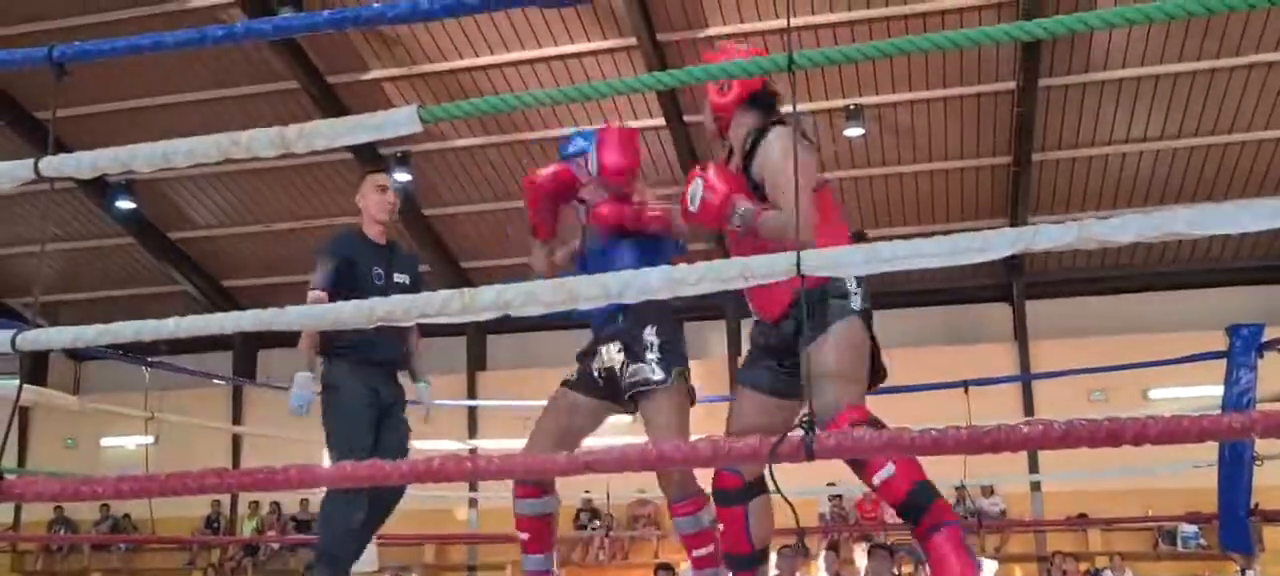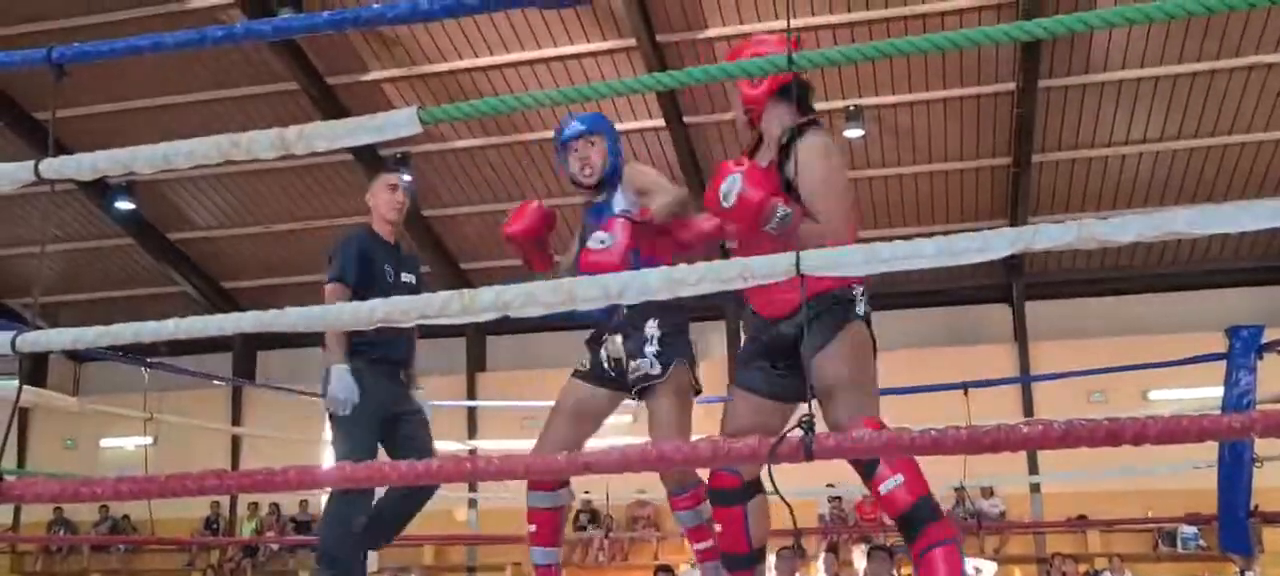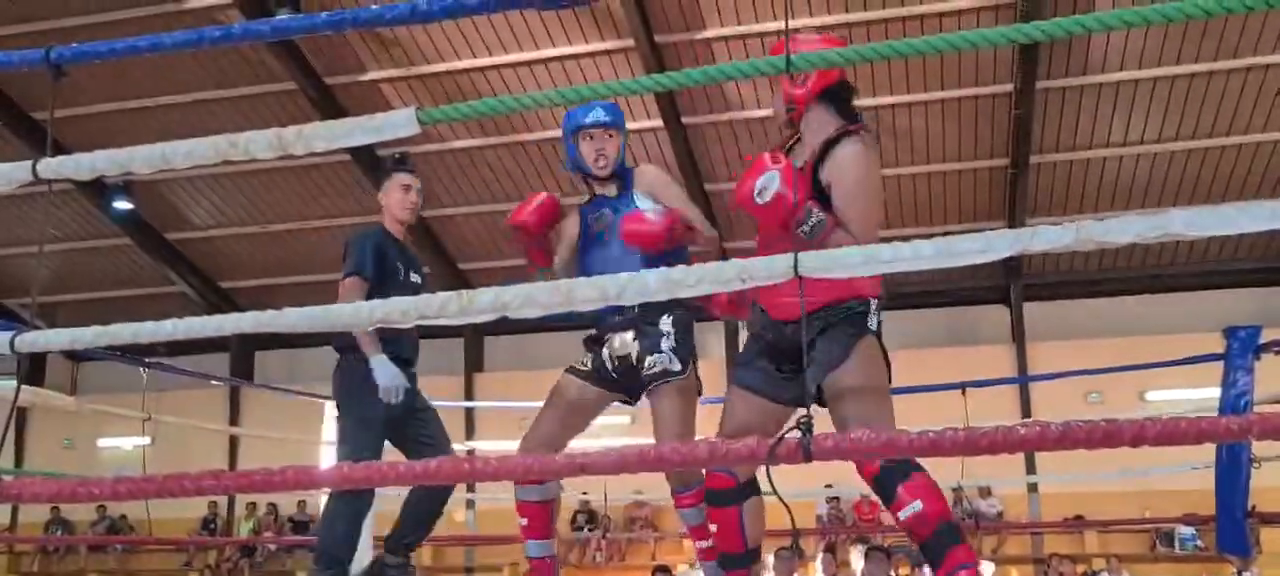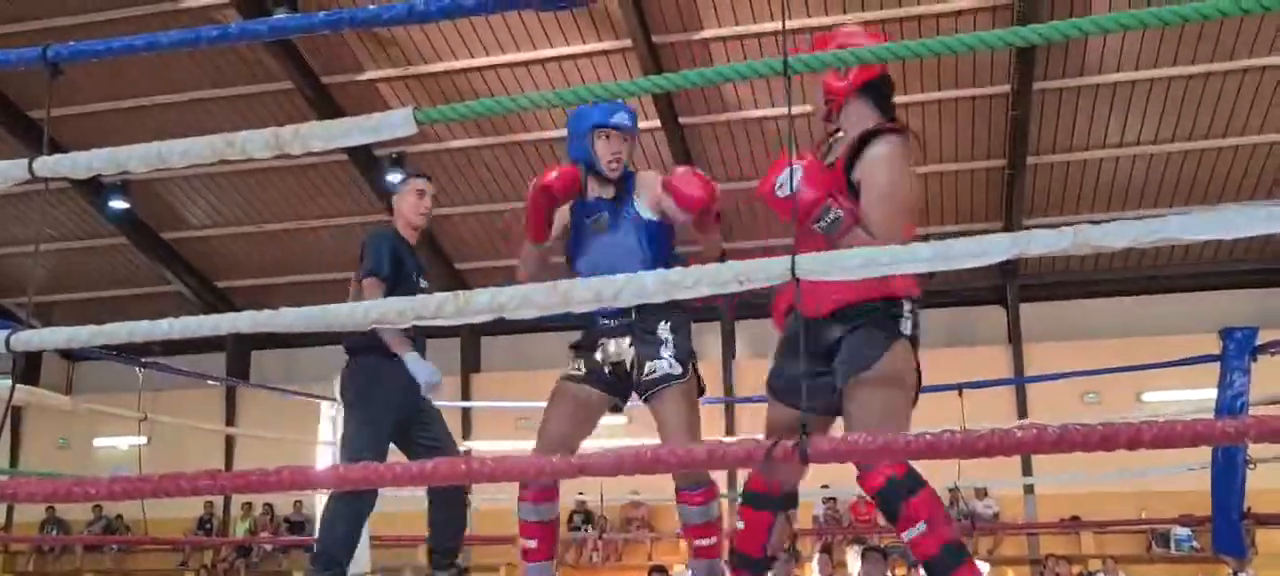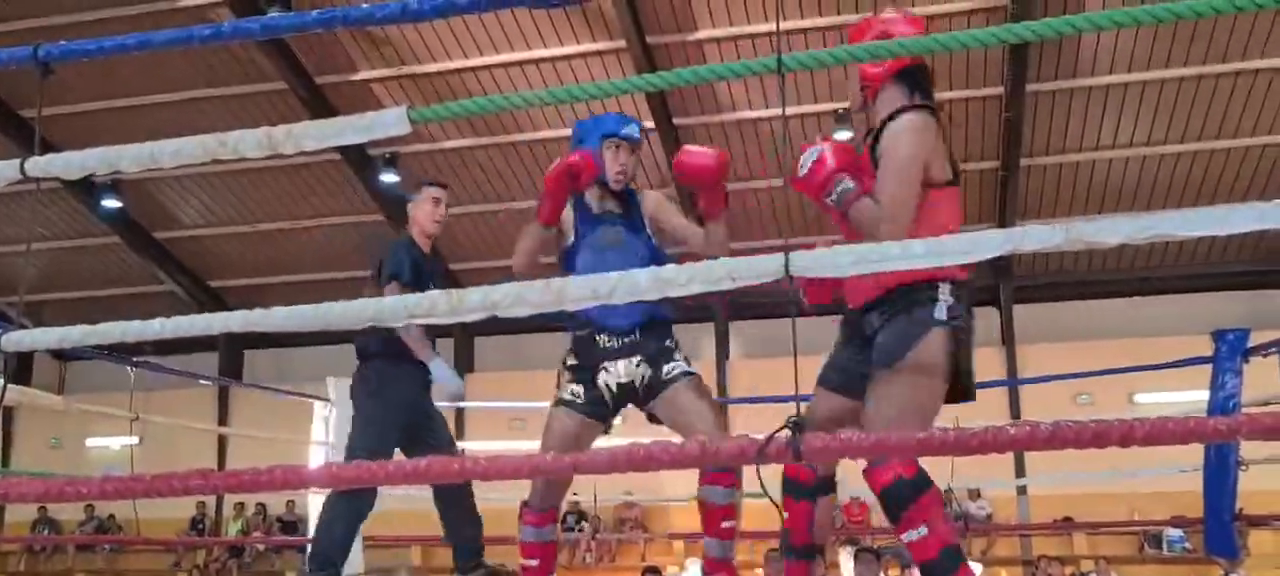
dt=0.1s
person 1, frame 1
left shoulder: (780, 140)
right shoulder: (737, 159)
left elbow: (800, 234)
left wrist: (732, 207)
left hip: (826, 304)
right hip: (776, 326)
left knee: (841, 422)
right knee: (735, 467)
person 1, frame 2
left shoulder: (812, 144)
right shoulder: (759, 154)
left elbow: (837, 242)
right elbow: (742, 228)
left wrist: (768, 211)
left hip: (828, 311)
right hip: (771, 327)
left knee: (855, 432)
right knee: (731, 468)
person 1, frame 3
left shoulder: (850, 152)
right shoulder: (796, 152)
left elbow: (862, 247)
left wrist: (797, 212)
right wrist: (747, 283)
left hip: (841, 322)
right hip: (780, 327)
left knee: (873, 453)
right knee: (728, 472)
person 1, frame 4
left shoulder: (884, 149)
right shoulder: (836, 148)
left wrist: (816, 210)
right wrist: (794, 291)
left hip: (874, 325)
right hip: (815, 332)
left knee: (876, 466)
right knee: (769, 478)
person 1, frame 5
left shoulder: (912, 126)
right shoulder: (887, 133)
left elbow: (891, 229)
left wrist: (833, 185)
left hip: (921, 312)
right hip: (876, 321)
left knee: (886, 465)
right knee: (805, 459)
person 2, frame 1
left shoulder: (633, 196)
right shoulder: (580, 220)
left elbow: (664, 213)
right elbow: (548, 268)
right wrist: (543, 212)
left hip: (652, 333)
right hip: (604, 347)
left knee: (672, 469)
person 2, frame 2
left shoulder: (634, 177)
right shoulder: (591, 216)
left elbow: (673, 200)
left wrist: (634, 228)
right wrist: (533, 248)
left hip: (654, 324)
right hip: (610, 335)
left knee: (672, 463)
right knee: (545, 459)
person 2, frame 3
left shoulder: (648, 179)
right shoulder: (578, 213)
left elbow: (704, 231)
left wrist: (672, 229)
right wrist: (533, 240)
left hip: (659, 326)
right hip: (609, 336)
left knee: (679, 462)
right knee: (533, 452)
person 2, frame 4
left shoulder: (649, 186)
right shoulder: (566, 209)
left elbow: (711, 246)
right elbow: (527, 277)
left wrist: (704, 214)
right wrist: (537, 225)
left hip: (657, 331)
right hip: (600, 340)
person 2, frame 5
left shoulder: (648, 202)
right shoulder: (564, 214)
left elbow: (714, 250)
right elbow: (521, 268)
left wrist: (714, 197)
right wrist: (552, 203)
left hip: (654, 349)
right hip: (591, 355)
right knee: (544, 491)
person 3, frame 1
left shoulder: (406, 262)
right shoulder: (343, 247)
right elbow: (315, 309)
left wrist: (419, 379)
right wrist: (304, 373)
left hip: (389, 381)
right hip: (348, 375)
left knee: (390, 480)
person 3, frame 2
left shoulder: (408, 262)
right shoulder: (356, 245)
right elbow: (333, 305)
left wrist: (410, 384)
right wrist: (338, 368)
left hip: (393, 380)
right hip: (360, 375)
person 3, frame 3
left shoulder: (410, 260)
right shoulder: (368, 241)
right elbow: (350, 300)
right wrist: (379, 359)
left hip: (400, 380)
right hip: (366, 373)
person 3, frame 4
left shoulder: (416, 263)
right shoulder: (384, 243)
right elbow: (371, 301)
right wrist: (413, 357)
left hip: (403, 384)
right hip: (374, 375)
person 3, frame 5
left shoulder: (427, 265)
right shoulder: (402, 252)
right wrist: (436, 362)
left hip: (413, 385)
right hip: (386, 378)
left knee: (452, 477)
